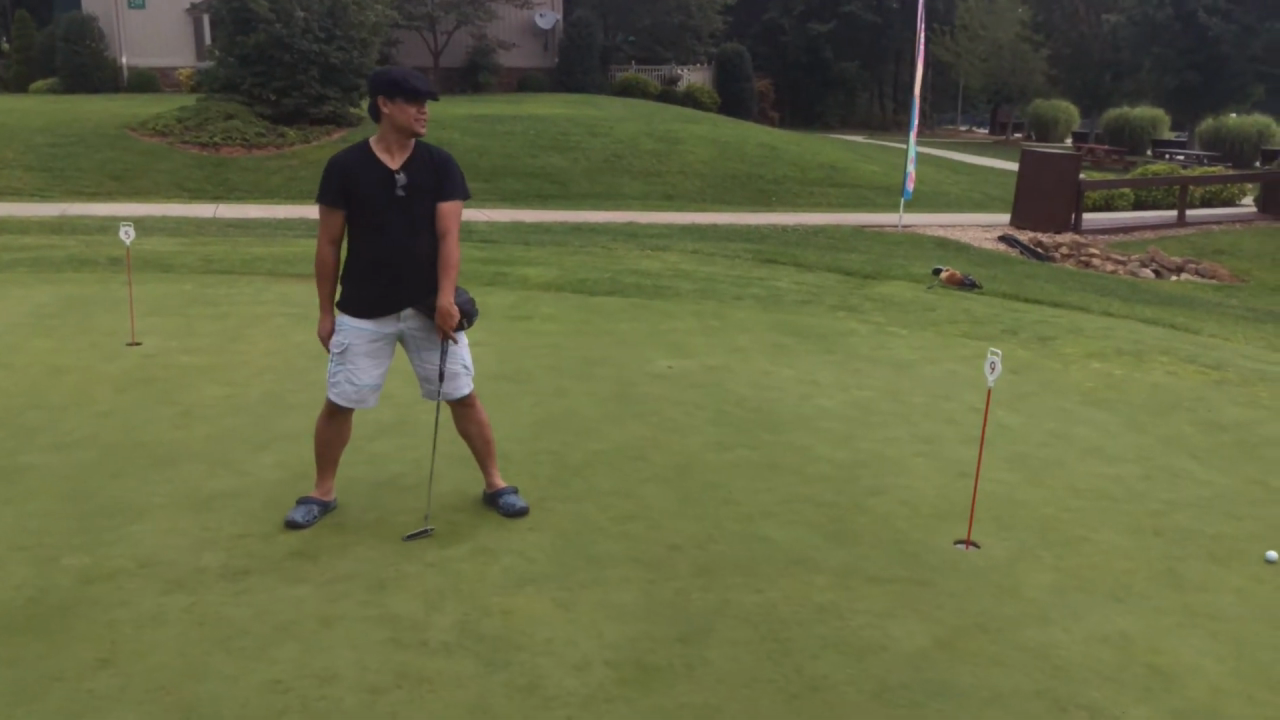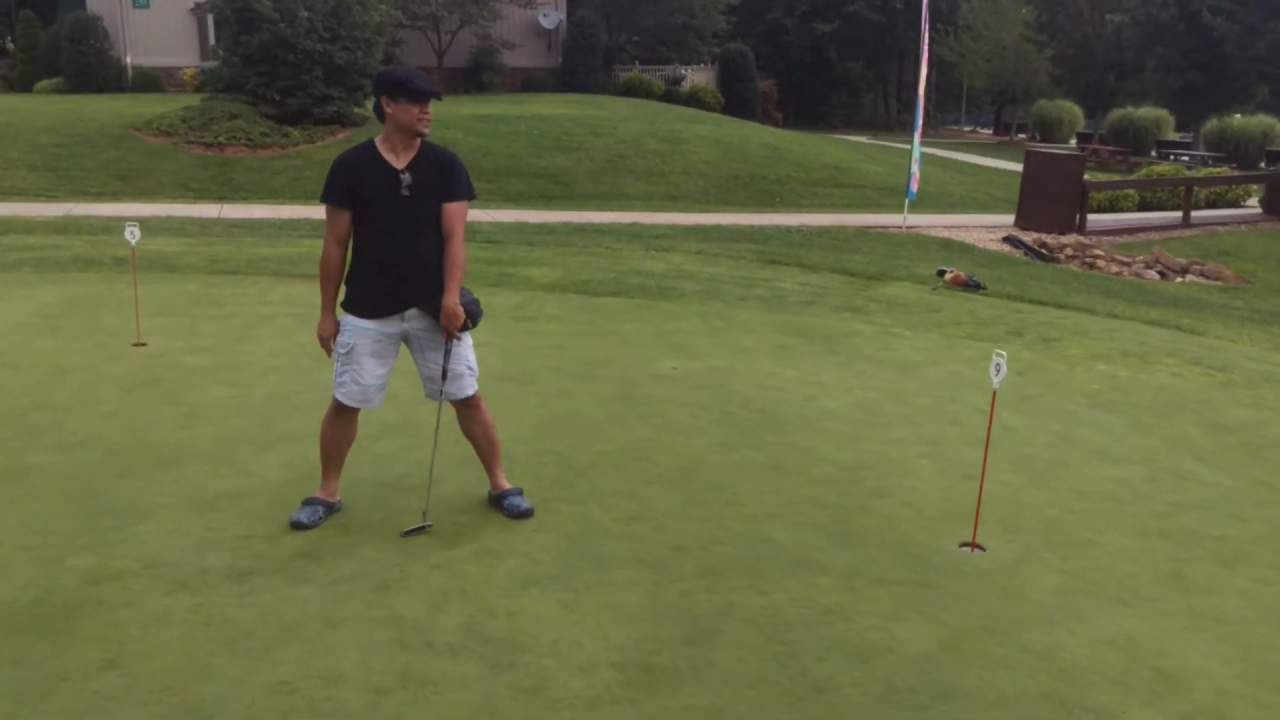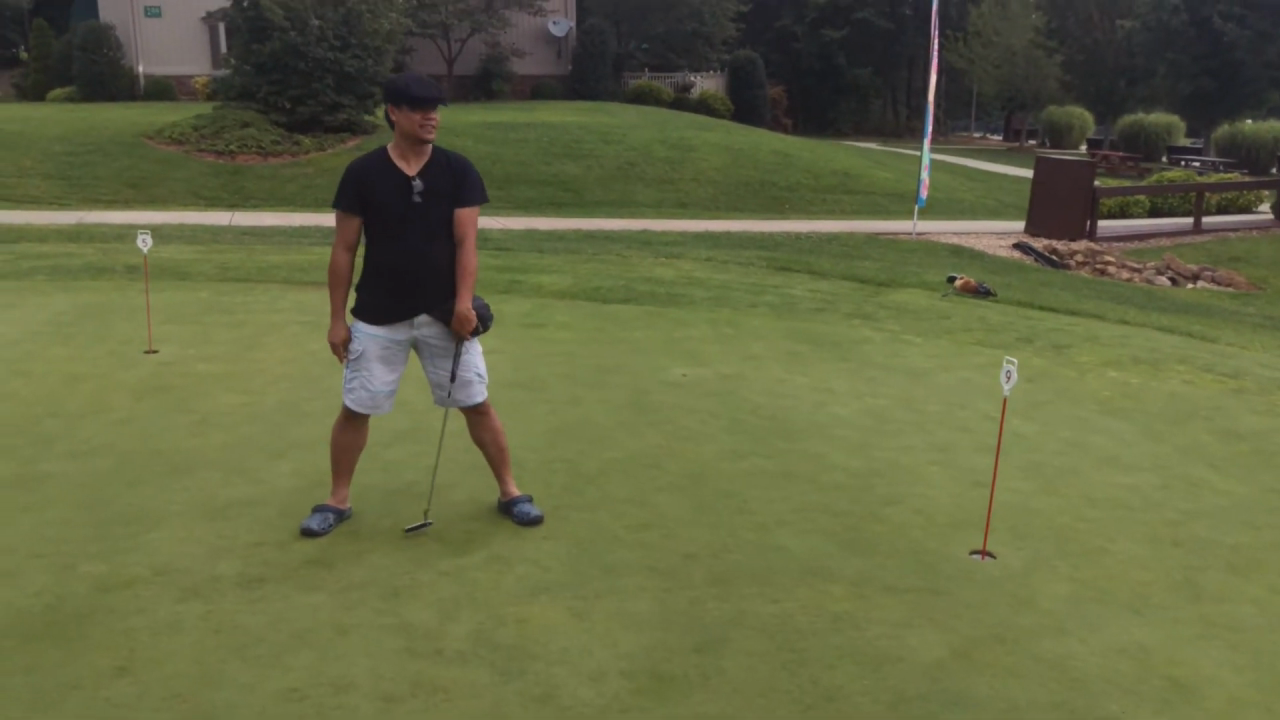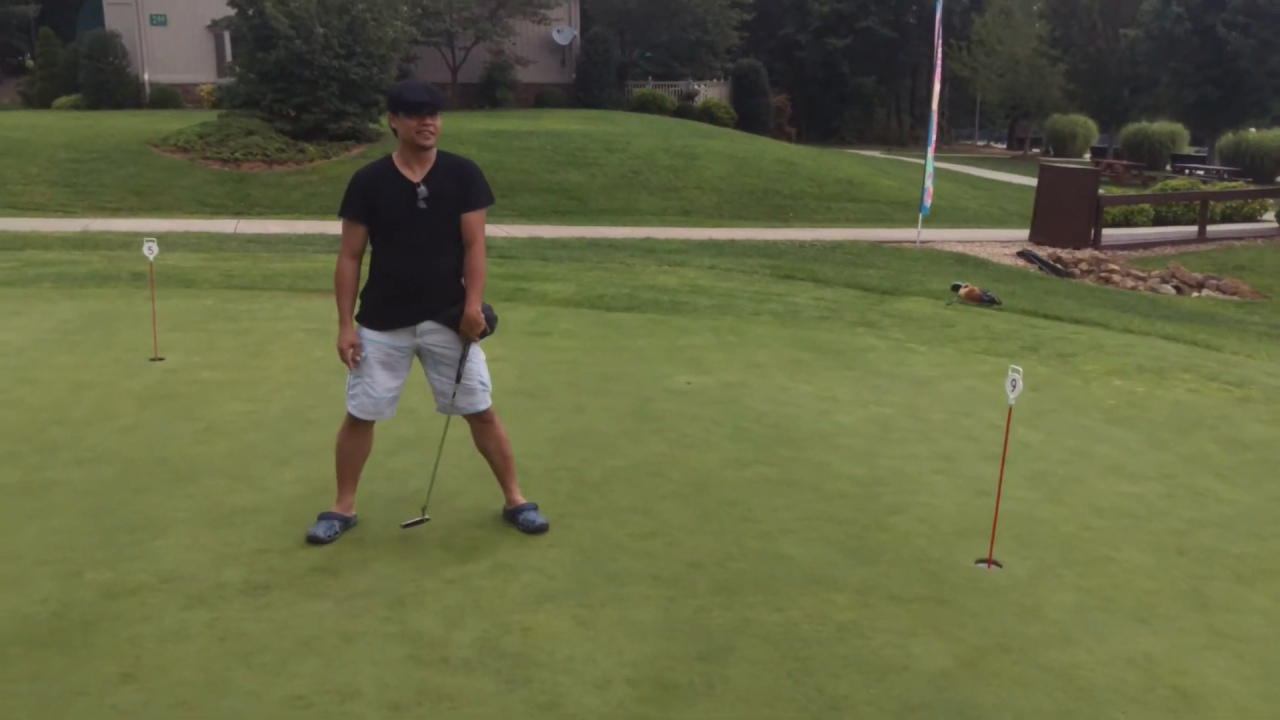
dt=0.1s
person 1, frame 1
left shoulder: (440, 165)
right shoulder: (344, 167)
left elbow: (448, 236)
right elbow: (329, 245)
left wrist: (446, 298)
right wrist: (325, 310)
left hip: (428, 306)
right hip: (362, 311)
left knee: (463, 397)
right knee: (339, 403)
left ankle: (494, 483)
right ankle: (322, 492)
person 1, frame 2
left shoulder: (446, 164)
right shoulder: (350, 166)
left elbow: (454, 237)
right elbow: (335, 245)
left wrist: (451, 298)
right wrist: (327, 311)
left hip: (433, 307)
right hip: (367, 311)
left knee: (467, 397)
right knee: (345, 403)
left ankle: (499, 485)
right ankle: (327, 493)
person 1, frame 3
left shoulder: (457, 170)
right shoulder: (362, 173)
left elbow: (465, 243)
right elbow: (344, 250)
left wrist: (463, 302)
right wrist: (337, 317)
left hip: (442, 313)
right hip: (376, 319)
left knee: (476, 404)
right knee: (355, 408)
left ankle: (509, 492)
right ankle: (338, 500)
person 1, frame 4
left shoulder: (464, 174)
right shoulder: (368, 181)
left elbow: (474, 245)
right elbow: (350, 257)
left wrist: (473, 304)
right wrist: (345, 324)
left hip: (447, 319)
right hip: (381, 325)
left knee: (480, 411)
right knee: (359, 415)
left ankle: (514, 500)
right ankle: (343, 508)
